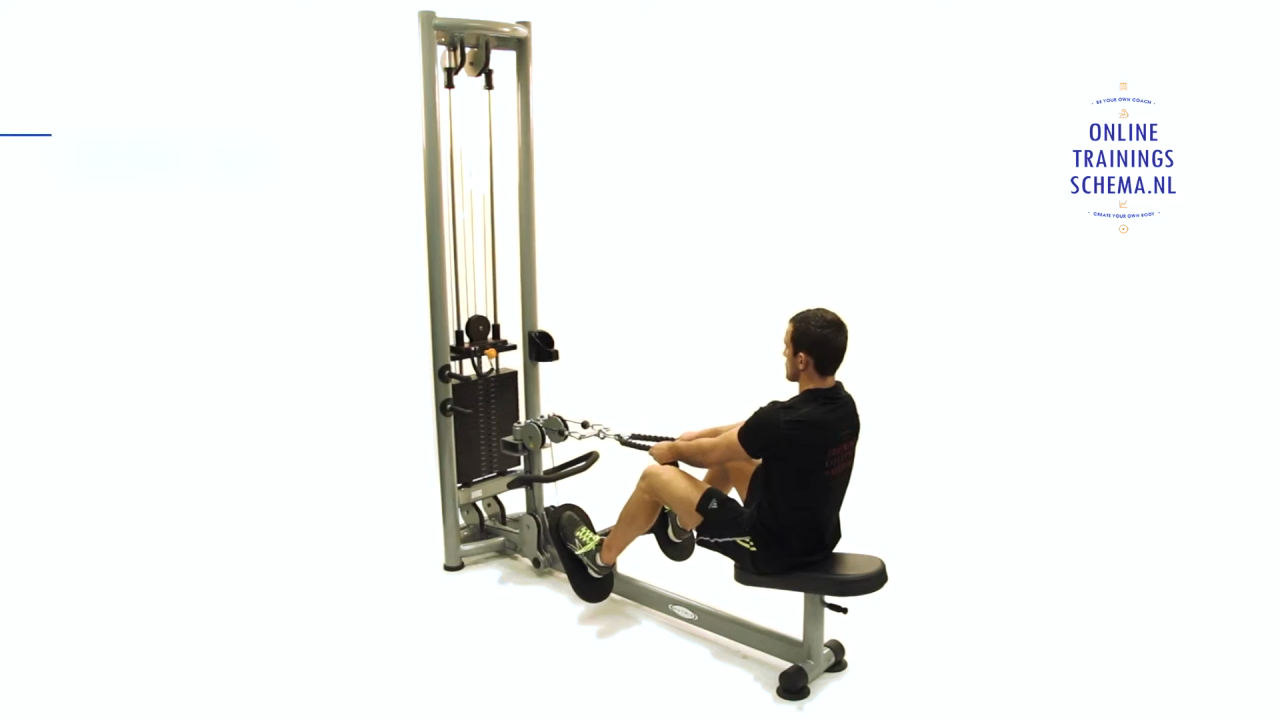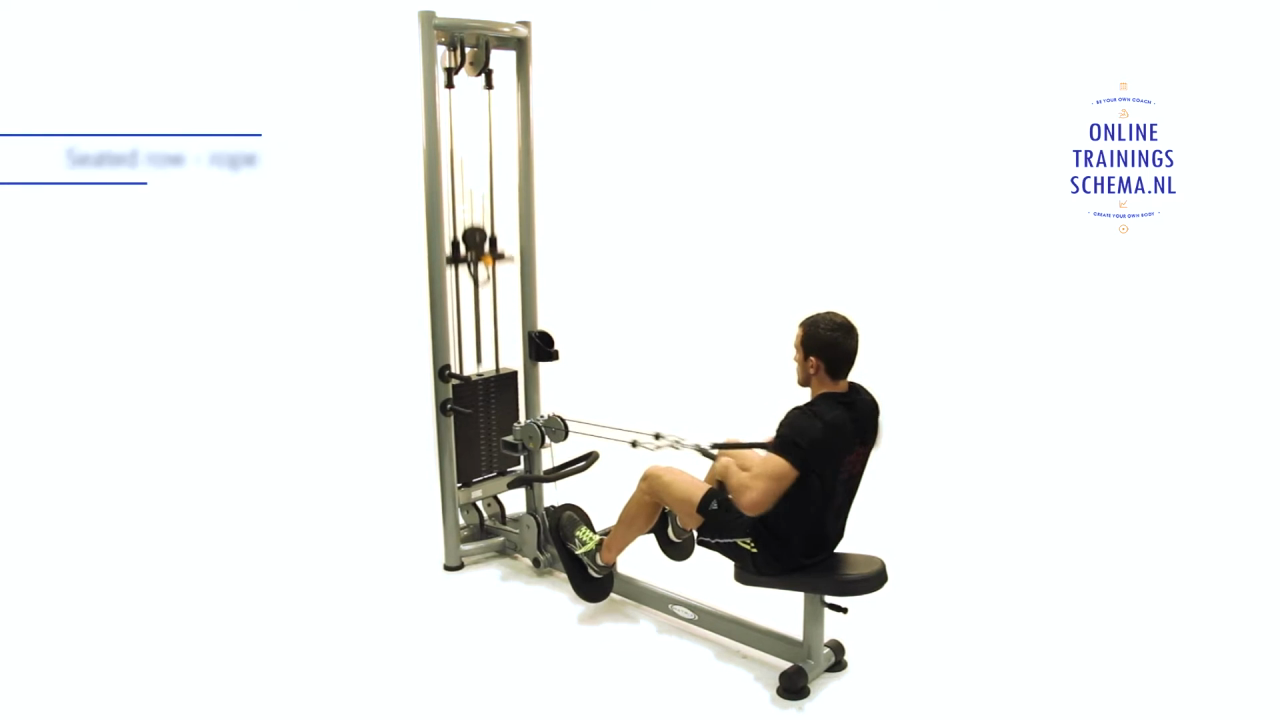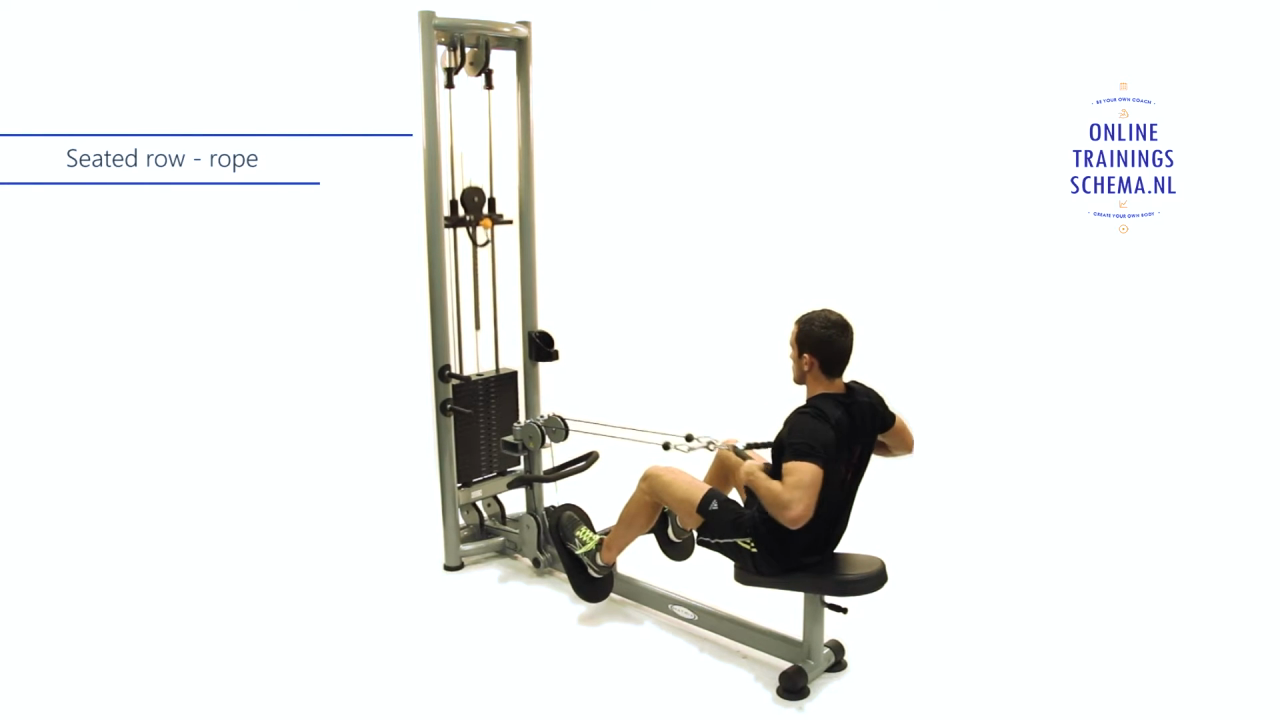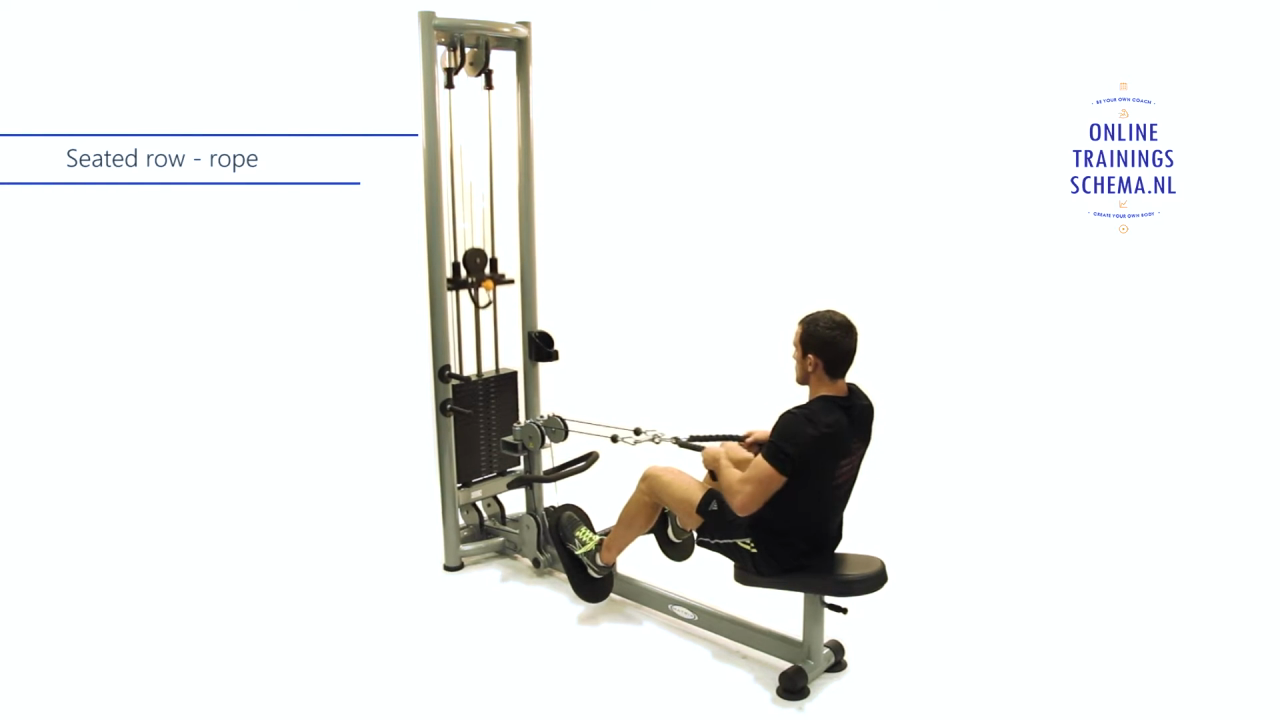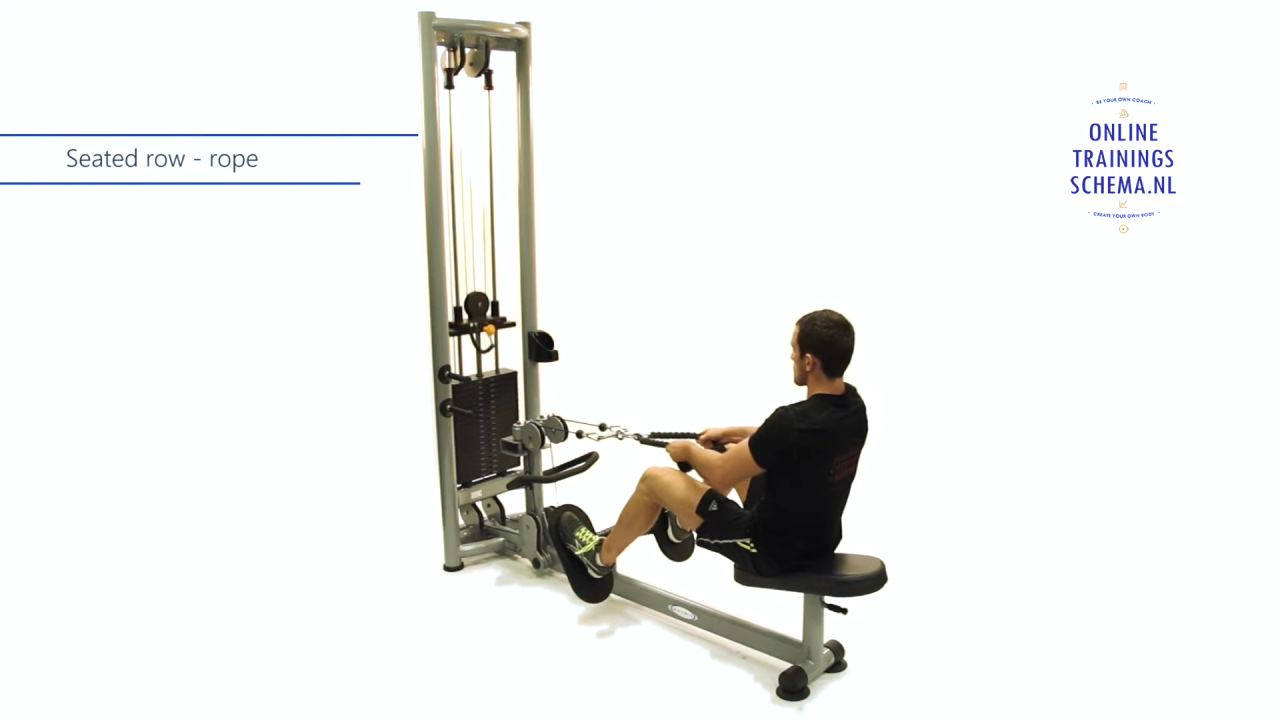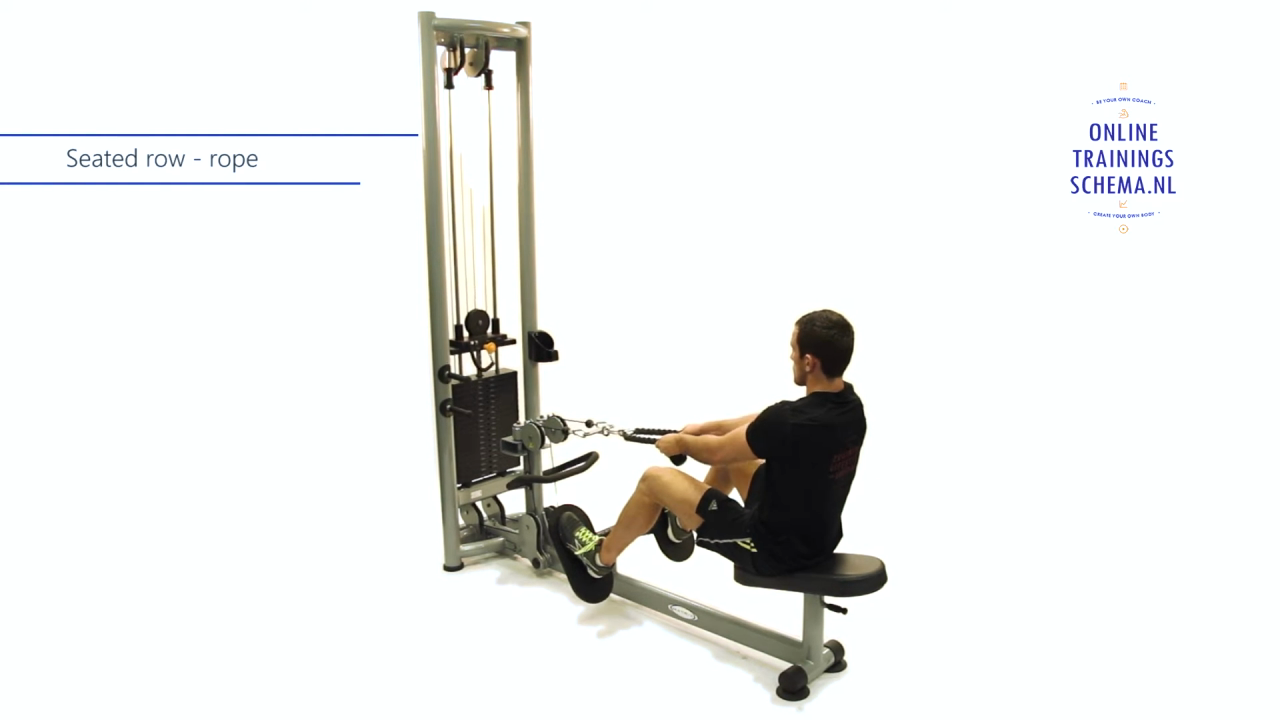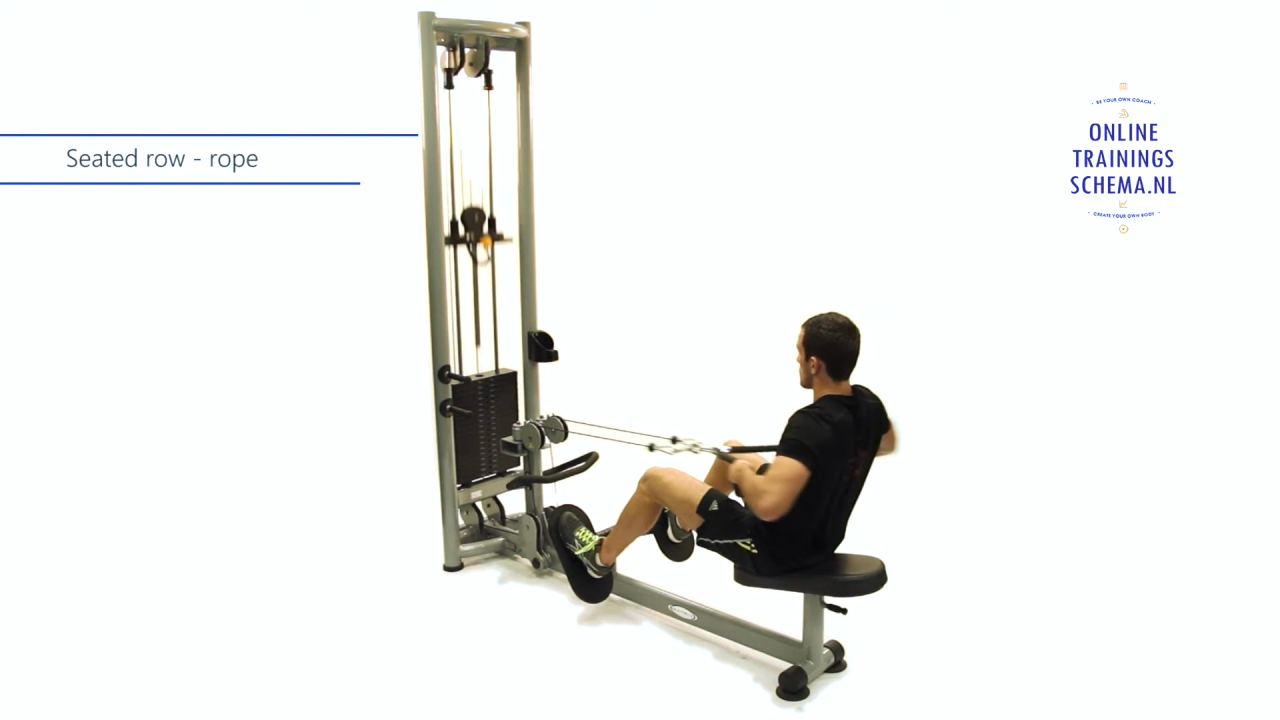
dt=0.5s
person 1, frame 1
left shoulder: (785, 419)
right shoulder: (841, 401)
left elbow: (708, 454)
left wrist: (672, 449)
right wrist: (700, 435)
left hip: (772, 547)
right hip: (818, 537)
left knee: (654, 477)
right knee: (729, 451)
left ankle: (603, 556)
right ankle: (683, 522)
person 1, frame 2
left shoulder: (807, 423)
right shoulder: (863, 403)
left elbow: (751, 499)
left wrist: (728, 472)
left hip: (773, 547)
right hip: (818, 537)
left knee: (654, 479)
right knee: (731, 454)
left ankle: (603, 556)
right ankle: (682, 522)
person 1, frame 3
left shoulder: (809, 423)
right shoulder: (866, 401)
left elbow: (793, 510)
right elbow: (905, 445)
left wrist: (754, 476)
left hip: (774, 548)
right hip: (820, 538)
left knee: (654, 478)
right knee: (729, 451)
left ankle: (603, 556)
right ankle: (684, 522)
person 1, frame 4
left shoulder: (801, 423)
right shoulder: (859, 404)
left elbow: (742, 500)
left wrist: (717, 462)
right wrist: (774, 440)
left hip: (773, 549)
right hip: (818, 539)
left knee: (654, 479)
right knee: (730, 451)
left ankle: (602, 556)
right ankle: (681, 521)
person 1, frame 5
left shoulder: (795, 421)
right shoulder: (852, 405)
left elbow: (720, 474)
left wrist: (688, 450)
right wrist: (732, 432)
left hip: (772, 548)
right hip: (818, 539)
left knee: (654, 479)
right knee: (734, 453)
left ankle: (602, 556)
right ankle: (682, 521)
person 1, frame 6
left shoulder: (792, 419)
right shoulder: (849, 402)
left elbow: (716, 452)
left wrist: (682, 442)
right wrist: (705, 427)
left hip: (772, 547)
right hip: (817, 538)
left knee: (654, 479)
right knee: (733, 453)
left ankle: (602, 557)
right ankle: (683, 521)
person 1, frame 7
left shoulder: (811, 424)
right shoulder: (867, 405)
left elbow: (766, 504)
right elbow: (888, 444)
left wrist: (741, 473)
left hip: (773, 548)
right hip: (817, 539)
left knee: (654, 479)
right knee: (731, 450)
left ankle: (602, 557)
right ankle: (682, 522)
